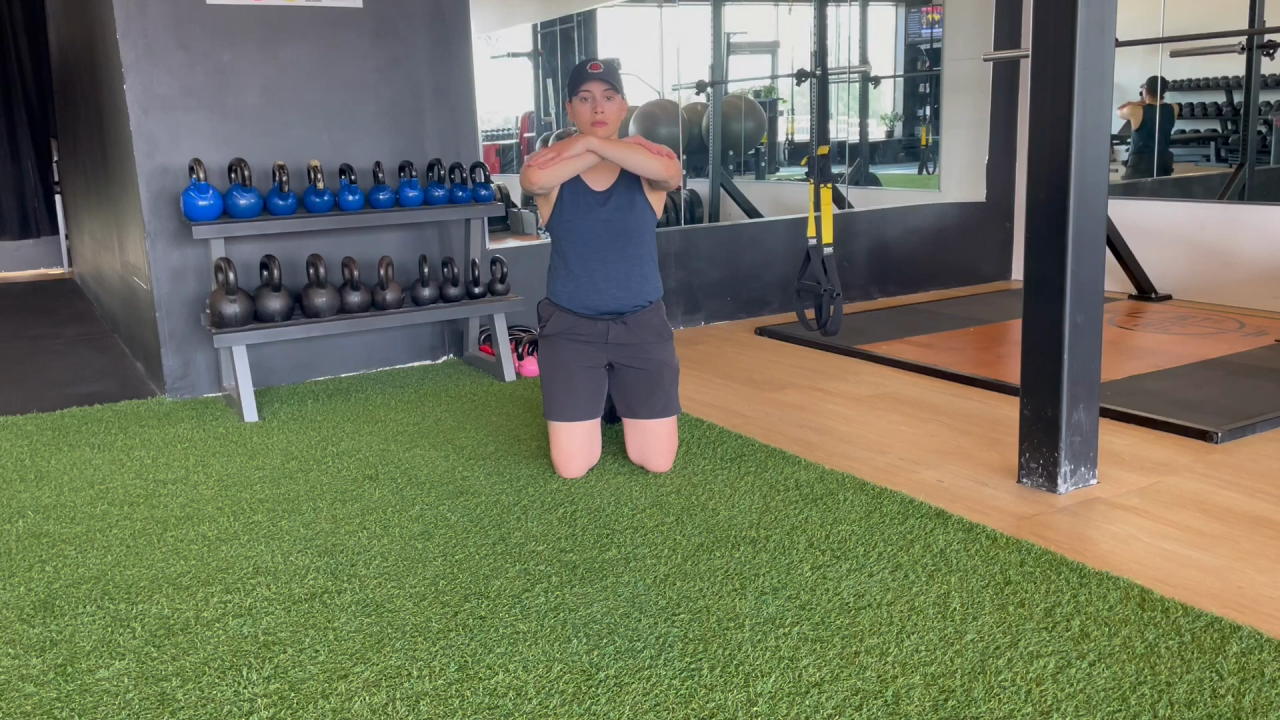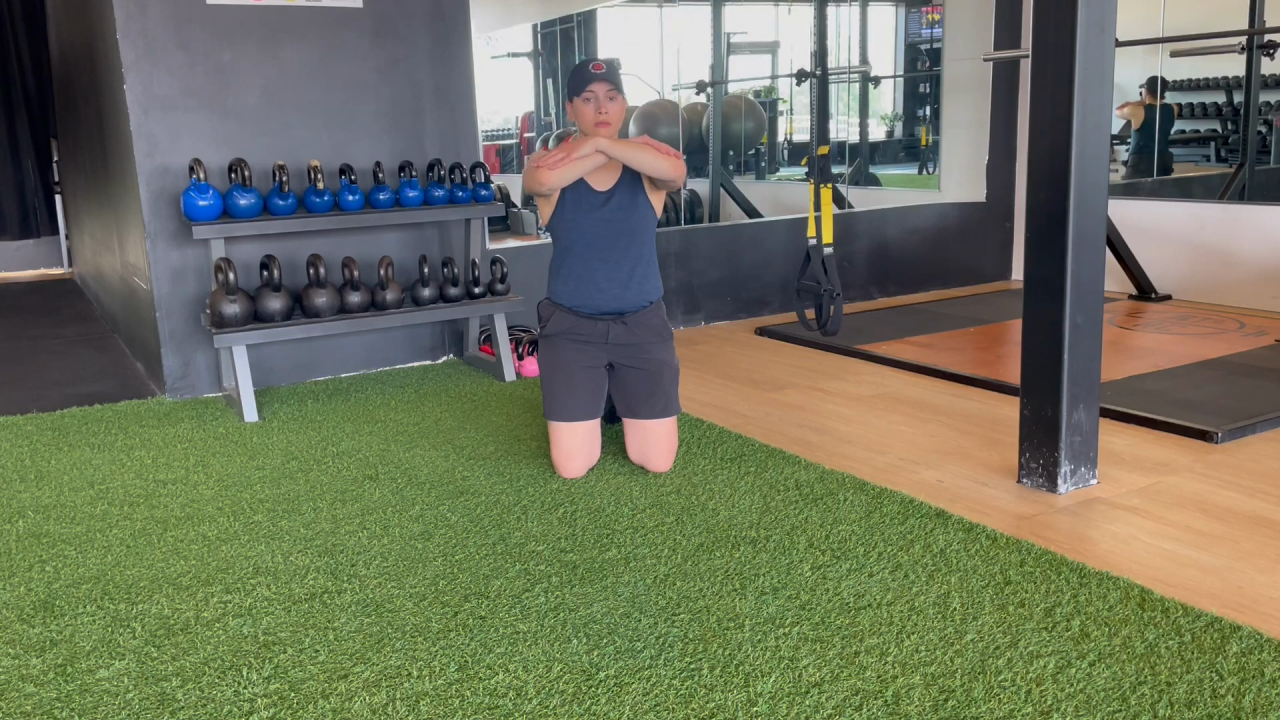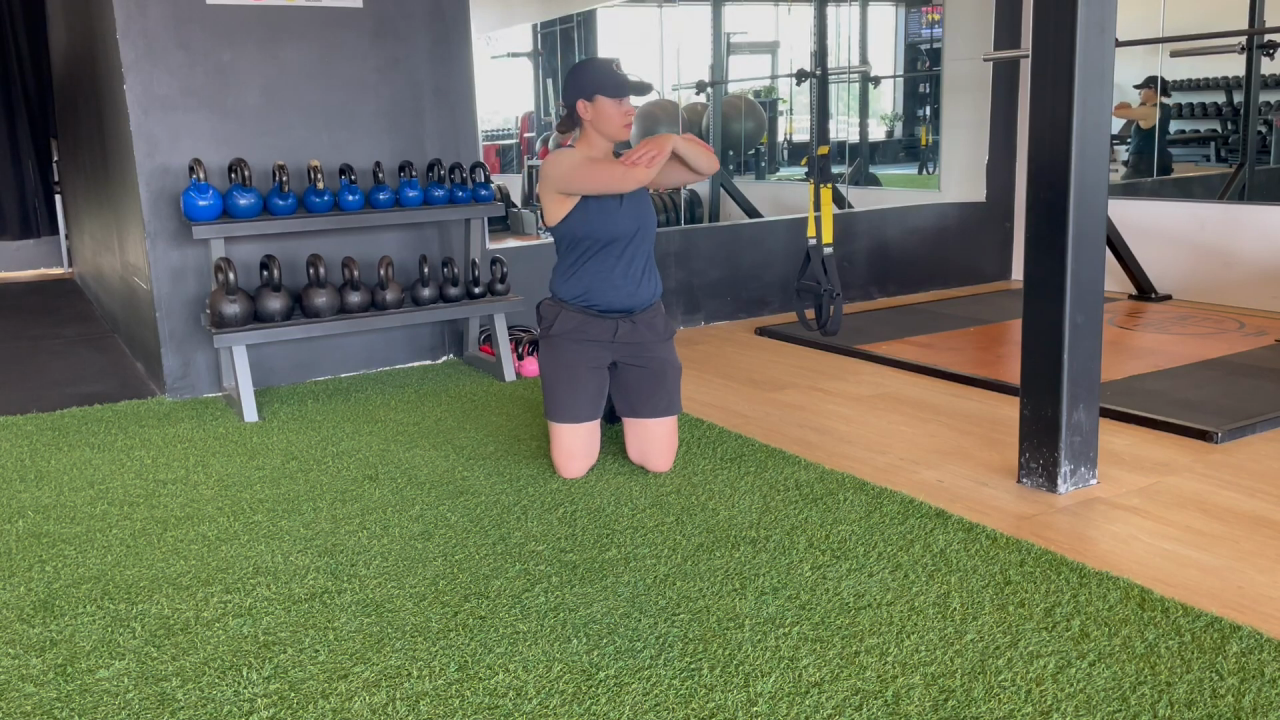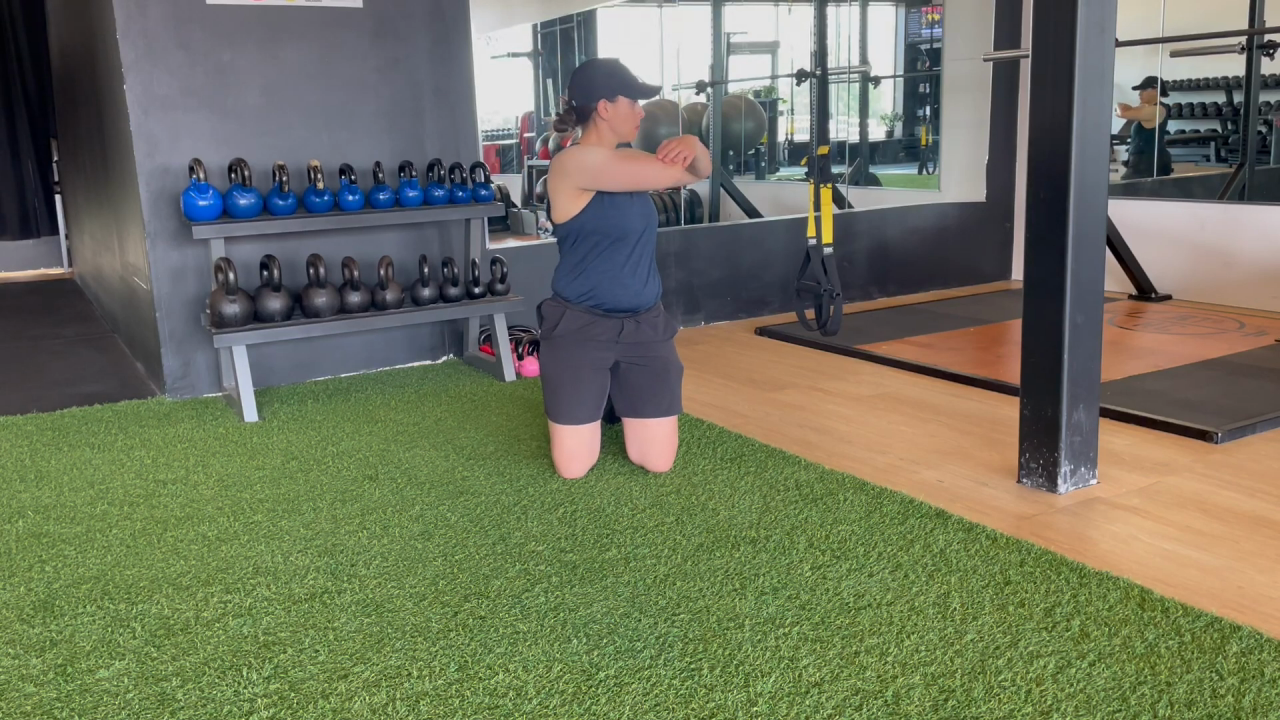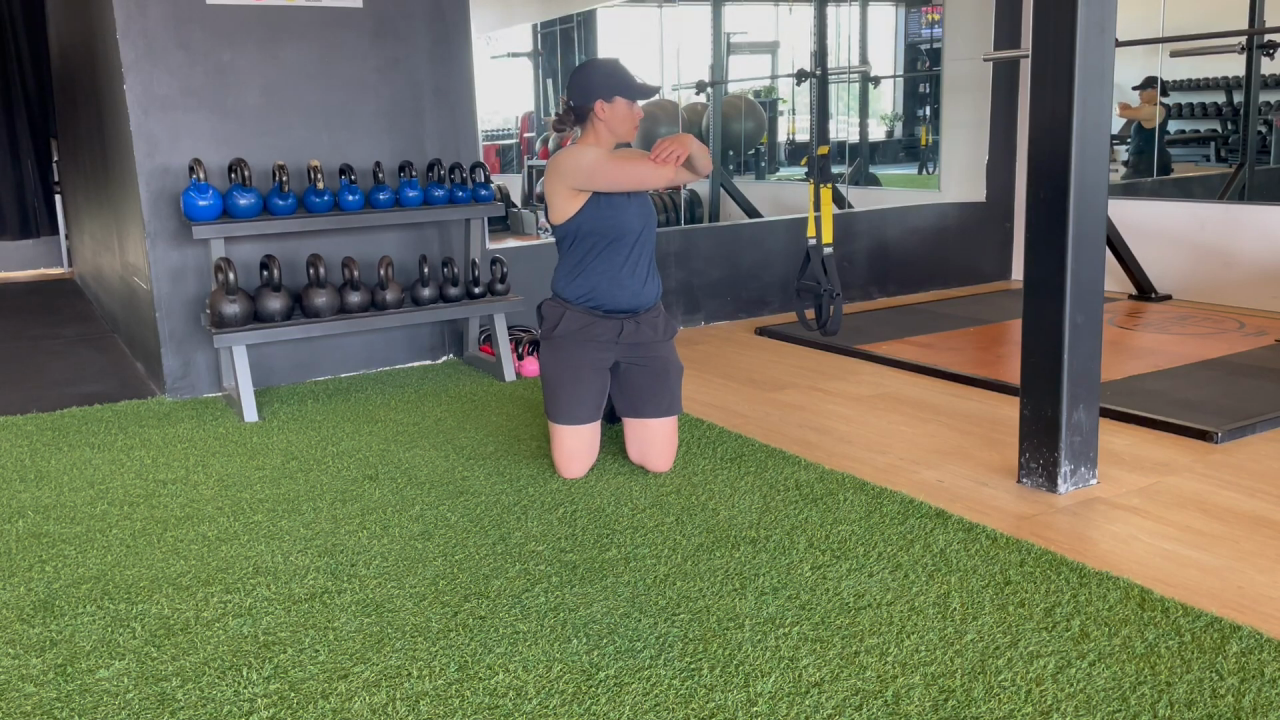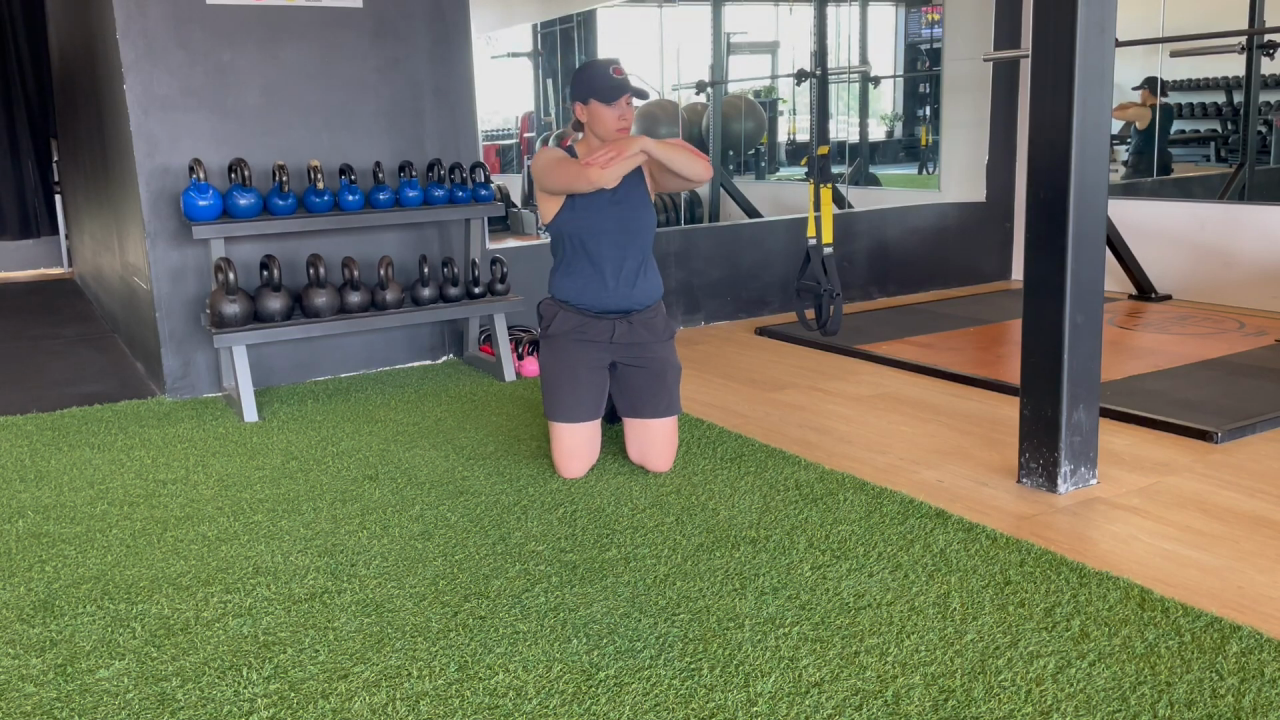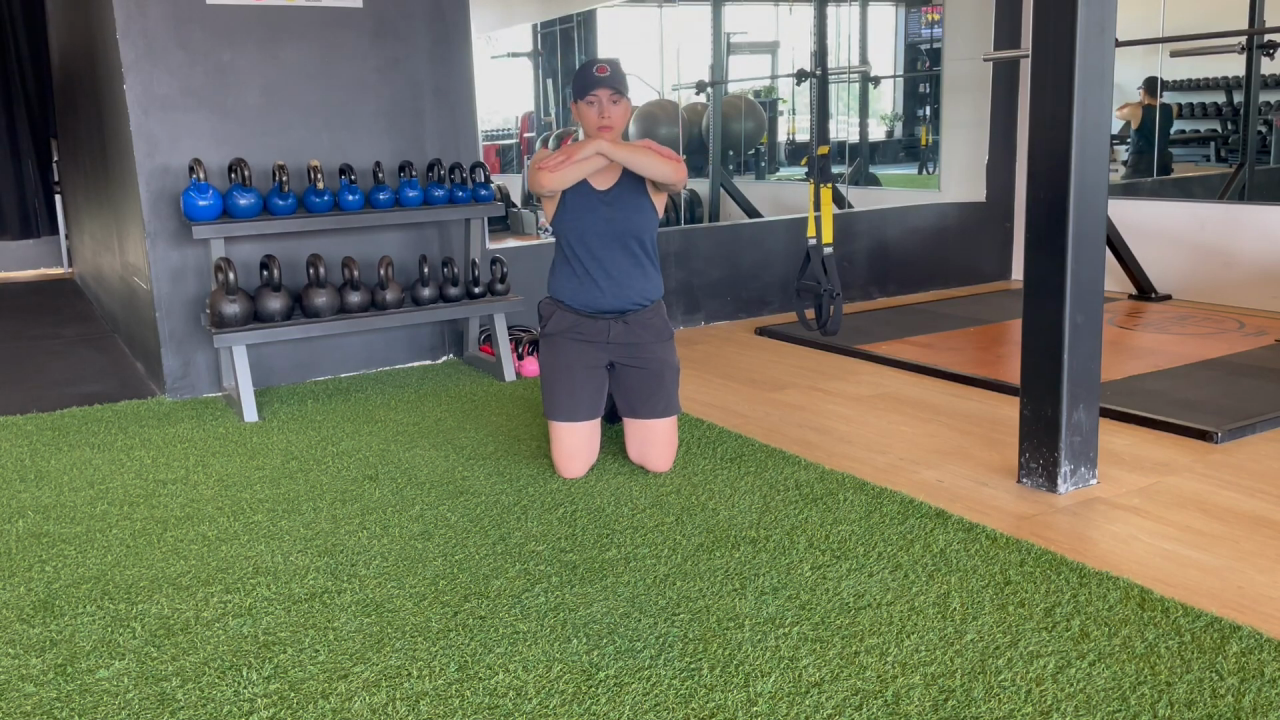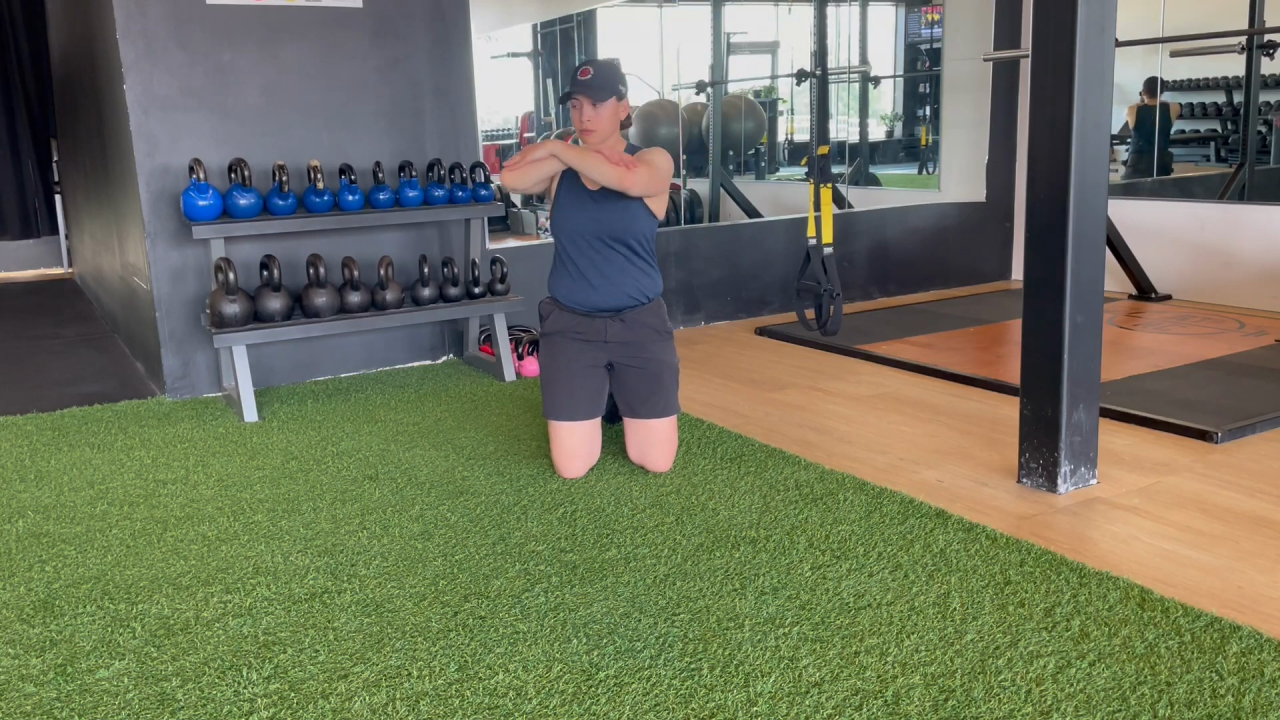
dt=0.5s
person 1, frame 1
left shoulder: (647, 167)
right shoulder: (551, 163)
left elbow: (668, 170)
right elbow: (534, 179)
left wrist: (591, 144)
right wrist: (621, 150)
left hip: (642, 326)
right hip: (571, 329)
left knee: (656, 463)
right knee: (572, 468)
left ankle: (618, 397)
right ankle: (596, 400)
person 1, frame 2
left shoulder: (648, 168)
right shoulder: (552, 162)
left elbow: (674, 170)
right elbow: (543, 179)
left wrist: (600, 143)
right wrist: (627, 147)
left hip: (642, 326)
right hip: (571, 329)
left knee: (657, 463)
right knee: (572, 468)
left ankle: (619, 397)
right ankle: (593, 403)
person 1, frame 3
left shoulder: (631, 162)
right shoulder: (560, 166)
left elbow: (707, 166)
right elbow: (633, 177)
left wrist: (675, 141)
right wrist: (662, 145)
left hip: (644, 326)
right hip: (576, 329)
left knee: (658, 463)
right knee: (573, 468)
left ankle: (617, 397)
right ankle: (594, 401)
person 1, frame 4
left shoulder: (628, 163)
right shoulder: (573, 163)
left elbow: (699, 172)
right elbow: (665, 172)
left wrist: (691, 144)
right wrist: (680, 149)
left hip: (645, 326)
right hip: (579, 328)
left knee: (658, 463)
right knee: (573, 468)
left ankle: (618, 397)
right ankle: (598, 401)
person 1, frame 5
left shoulder: (628, 162)
right shoulder: (569, 163)
left elbow: (701, 169)
right elbow: (659, 173)
left wrist: (687, 141)
right wrist: (673, 149)
left hip: (646, 327)
right hip: (579, 329)
left knee: (658, 463)
right knee: (573, 468)
left ankle: (618, 398)
right ankle: (597, 403)
person 1, frame 6
left shoulder: (643, 168)
right shoulder: (551, 162)
left elbow: (702, 172)
right elbow: (593, 176)
left wrist: (646, 145)
right wrist: (640, 148)
left hip: (645, 326)
right hip: (575, 329)
left knee: (658, 464)
right knee: (573, 469)
left ankle: (619, 396)
right ankle: (597, 399)
person 1, frame 7
left shoulder: (650, 166)
right shoulder: (553, 161)
left elbow: (676, 173)
right elbow: (545, 181)
left wrist: (600, 146)
right wrist: (622, 152)
left hip: (642, 326)
right hip: (572, 327)
left knee: (657, 463)
right knee: (572, 468)
left ankle: (620, 395)
right ankle: (597, 399)
person 1, frame 8
left shoulder: (651, 160)
right shoulder: (555, 169)
left elbow: (628, 179)
right elbow: (511, 178)
left wrist: (560, 147)
right wrist: (577, 155)
left hip: (640, 325)
right hip: (571, 327)
left knee: (657, 463)
right knee: (572, 468)
left ankle: (620, 396)
right ankle: (596, 398)
